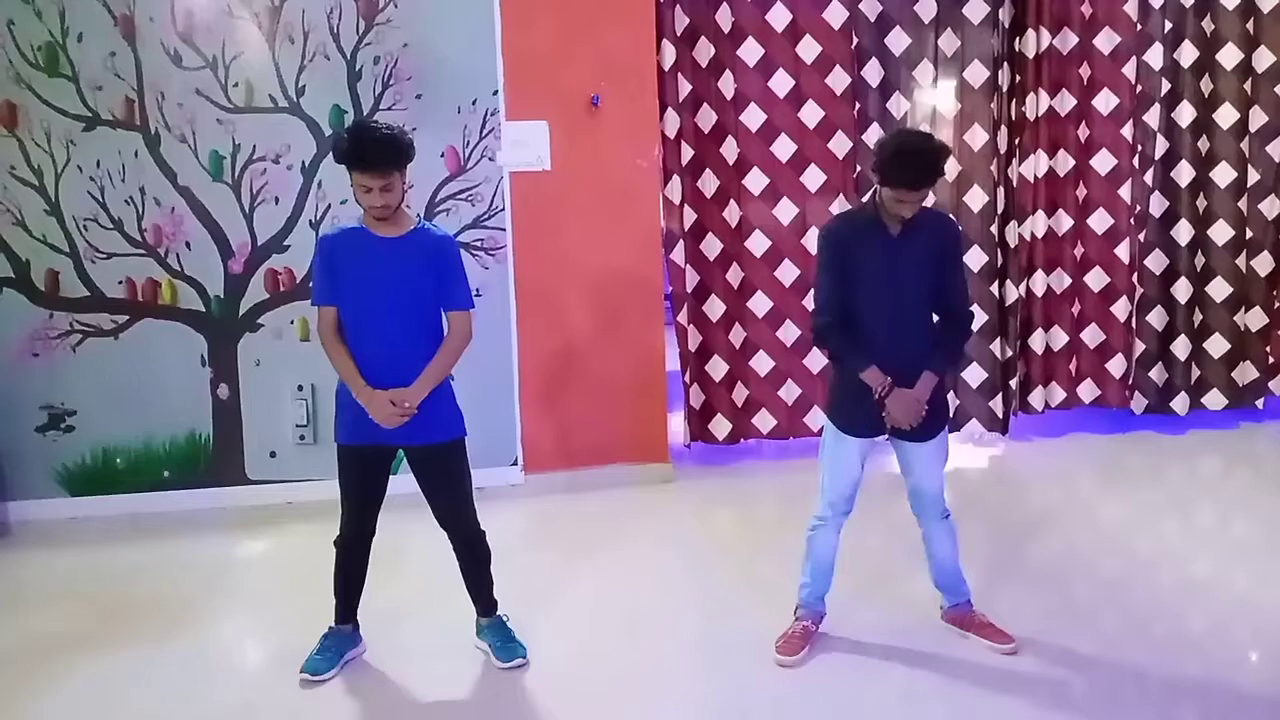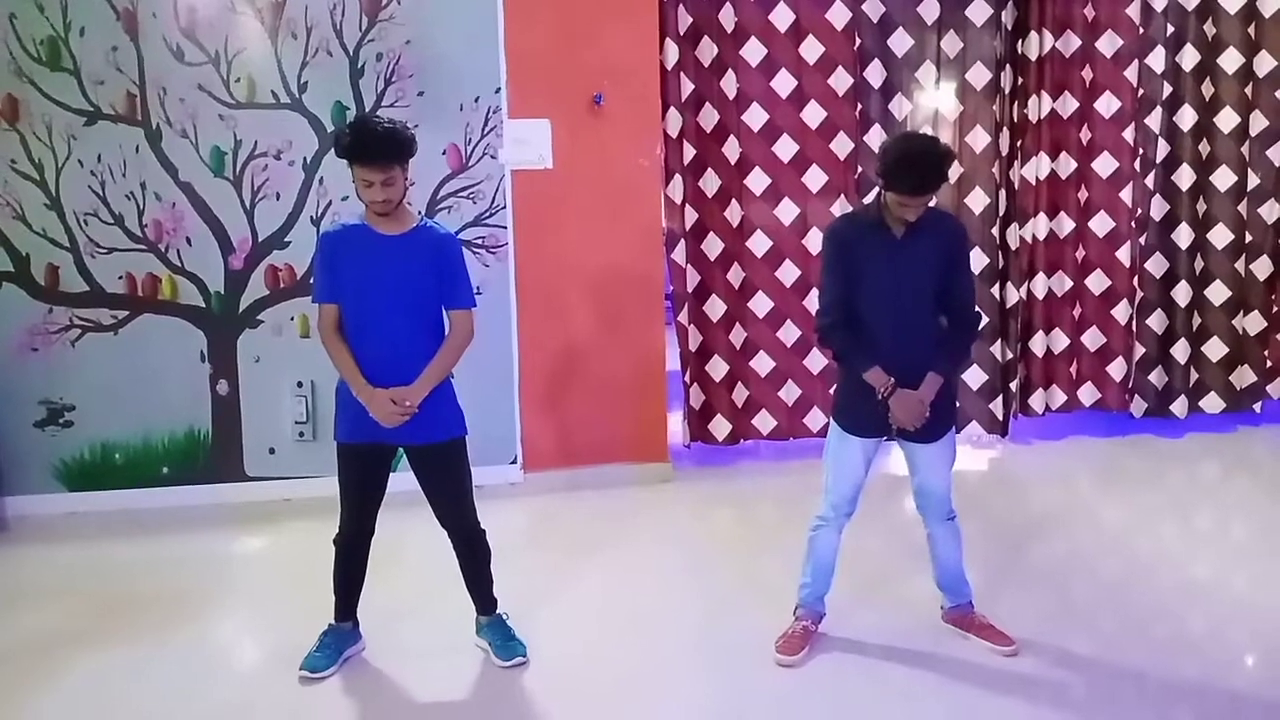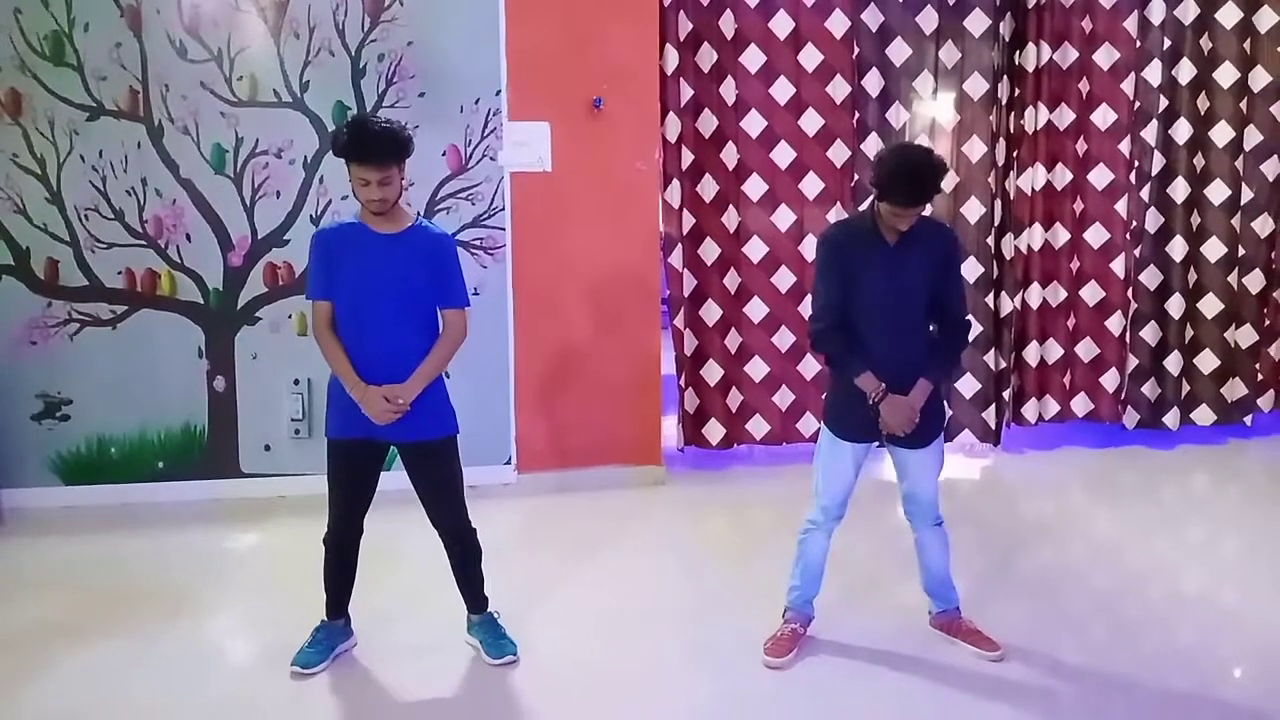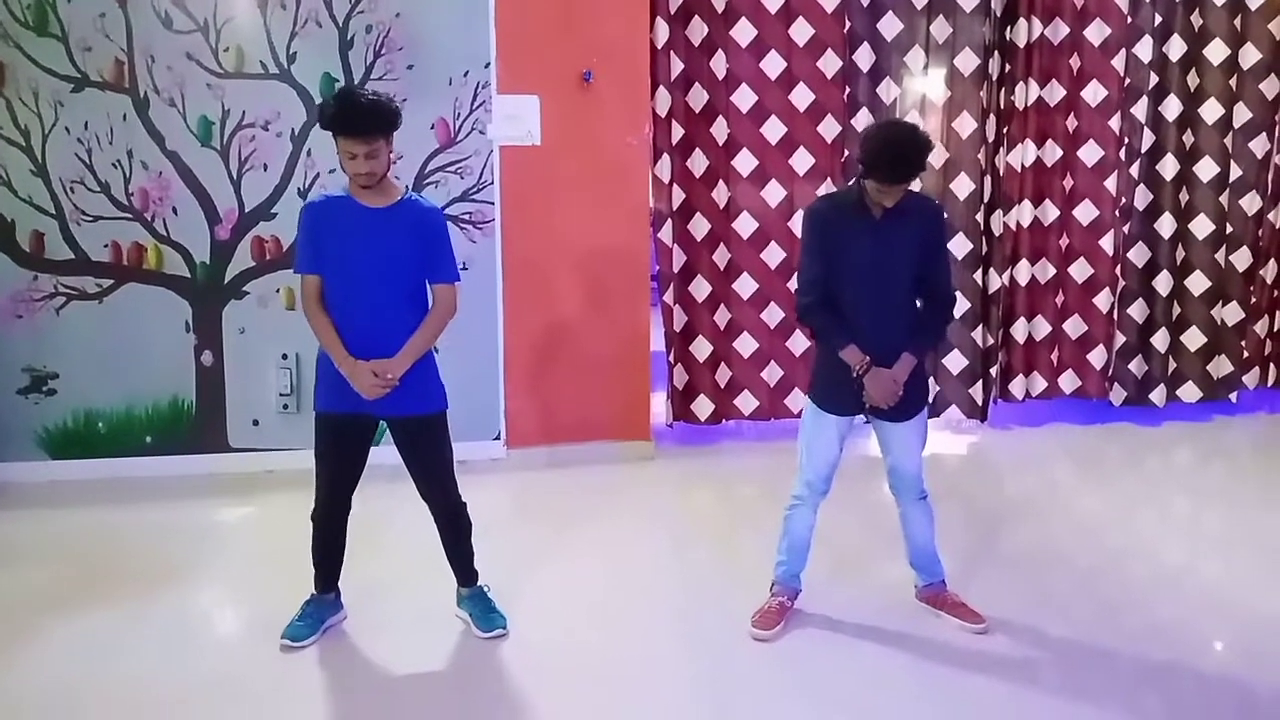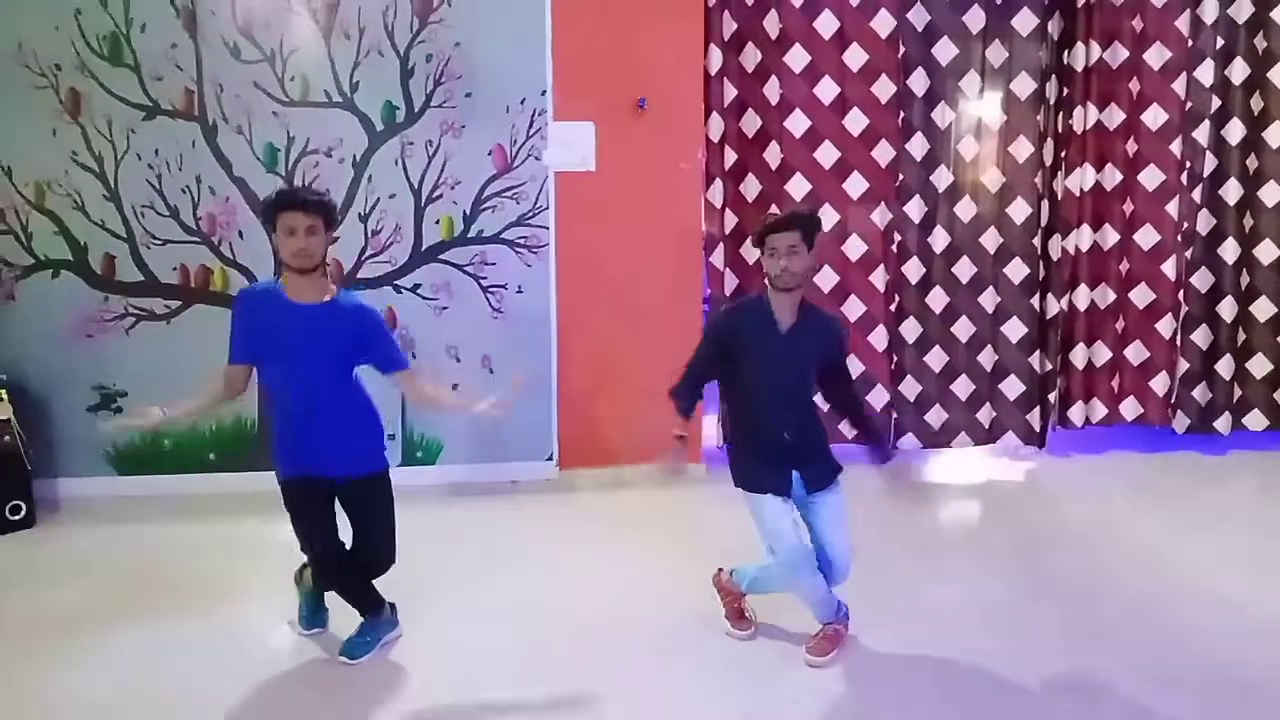
dt=1s
person 1, frame 1
left shoulder: (438, 246)
right shoulder: (334, 248)
left elbow: (461, 330)
right elbow: (328, 330)
left wrist: (415, 393)
right wrist: (368, 397)
left hip: (433, 416)
right hip: (359, 418)
left knee: (462, 525)
right knee: (354, 530)
left ankle: (489, 621)
right ankle: (344, 630)
person 1, frame 2
left shoulder: (441, 244)
right shoulder: (335, 245)
left elbow: (462, 329)
right elbow: (328, 329)
left wrist: (415, 393)
right wrist: (369, 396)
left hip: (434, 414)
right hip: (359, 416)
left knee: (463, 524)
right knee: (353, 529)
left ankle: (489, 620)
right ankle: (343, 629)
person 1, frame 3
left shoulder: (436, 244)
right shoulder: (329, 243)
left elbow: (455, 328)
right elbow: (322, 326)
left wrist: (407, 391)
right wrist: (362, 393)
left hip: (425, 412)
right hip: (351, 413)
left knee: (453, 522)
right knee: (343, 526)
left ankle: (480, 618)
right ankle: (336, 624)
person 1, frame 4
left shoulder: (425, 218)
right shoulder: (318, 215)
left elbow: (445, 303)
right elbow: (311, 300)
left wrist: (395, 366)
right wrist: (350, 368)
left hip: (414, 387)
right hip: (340, 388)
left knee: (443, 496)
right knee: (330, 500)
left ankle: (470, 591)
right ankle: (325, 598)
person 1, frame 5
left shoulder: (358, 315)
right shoulder: (253, 305)
left elbow: (411, 385)
right elbow: (233, 382)
left wrist: (471, 407)
right wrist: (169, 414)
left hip: (361, 457)
right hip: (298, 461)
left knee: (378, 555)
right knee: (326, 552)
left ankle: (315, 579)
right ankle: (379, 615)
person 2, frame 1
left shoulder: (942, 233)
right shoulder: (840, 234)
left elbow: (957, 322)
right elbow: (828, 328)
left wrist: (919, 390)
right wrist: (885, 389)
left hip: (922, 398)
right hip: (856, 398)
left knee: (933, 508)
right knee: (831, 511)
left ankle: (958, 606)
right ankle: (808, 613)
person 2, frame 2
left shoulder: (949, 235)
right shoulder: (845, 235)
left elbow: (963, 324)
right elbow: (832, 328)
left wrist: (925, 391)
right wrist: (889, 390)
left hip: (929, 398)
right hip: (861, 399)
left knee: (939, 510)
right knee: (833, 512)
left ankle: (959, 607)
right ankle: (808, 614)
person 2, frame 3
left shoulder: (941, 243)
right shoulder: (839, 242)
left elbow: (953, 331)
right elbow: (826, 333)
left wrist: (915, 397)
right wrist: (880, 395)
left hip: (919, 405)
right hip: (852, 404)
left knee: (926, 515)
right knee: (823, 515)
left ankle: (946, 613)
right ankle: (796, 617)
person 2, frame 4
left shoulder: (927, 218)
right shoulder: (824, 215)
left elbow: (939, 306)
right elbow: (811, 307)
left wrist: (899, 369)
right wrist: (863, 368)
left hip: (902, 376)
right hip: (836, 376)
left knee: (910, 488)
right knee: (809, 489)
left ankle: (932, 585)
right ankle: (784, 590)
person 2, frame 5
left shoulder: (825, 329)
right shoulder: (733, 321)
left elbow: (846, 398)
right elbow: (693, 383)
left wrist: (884, 454)
right wrist: (682, 436)
left hip: (813, 460)
right hip: (757, 465)
left knee: (837, 566)
right knee: (798, 559)
left ankle: (735, 582)
right ankle: (832, 618)
